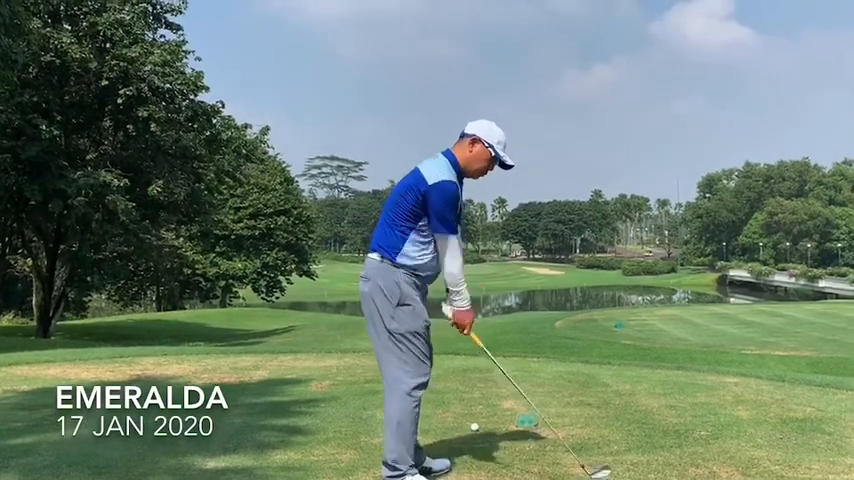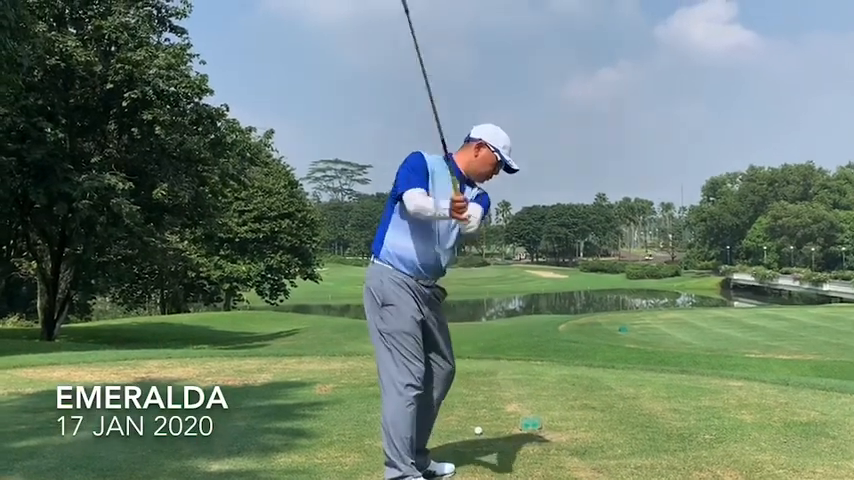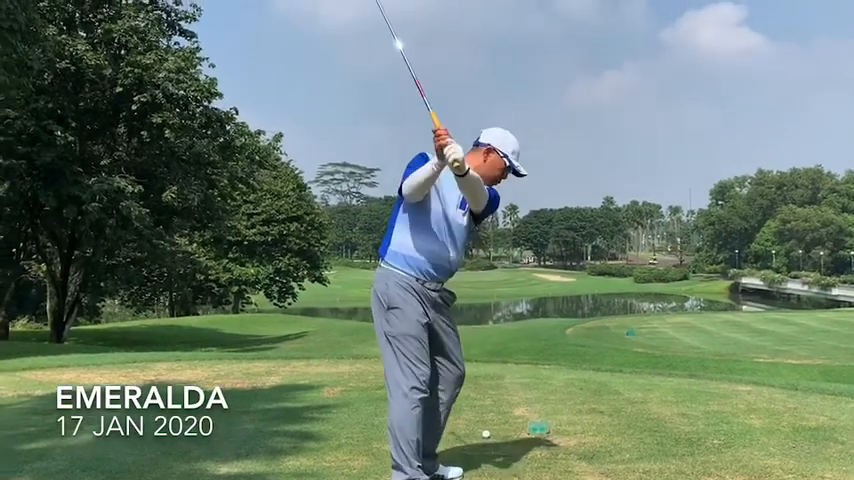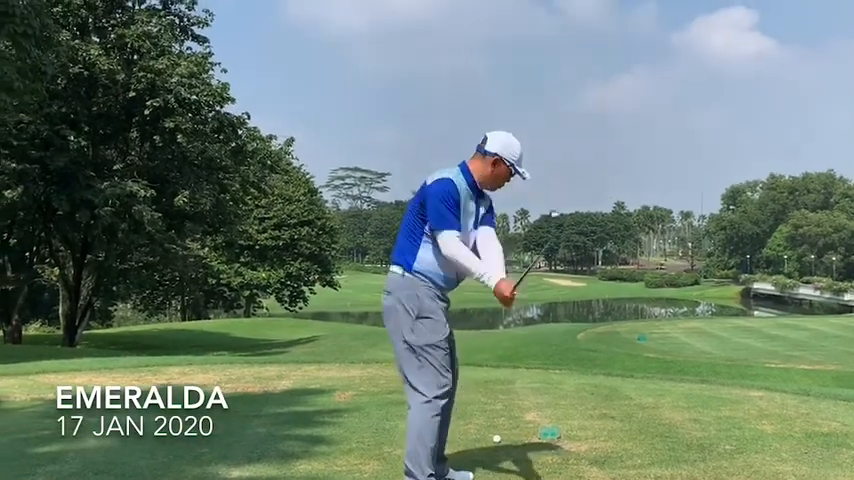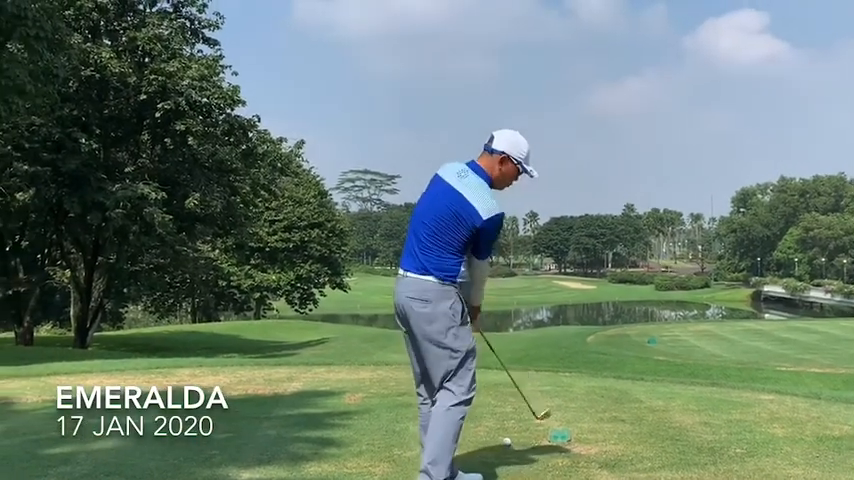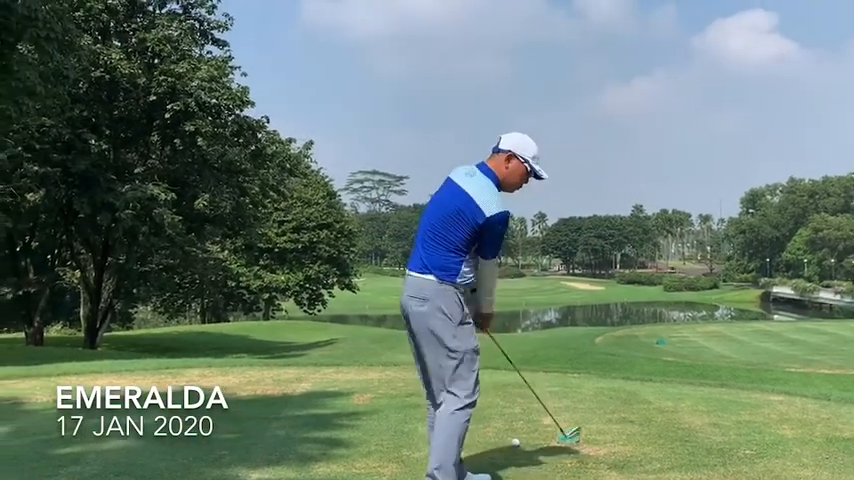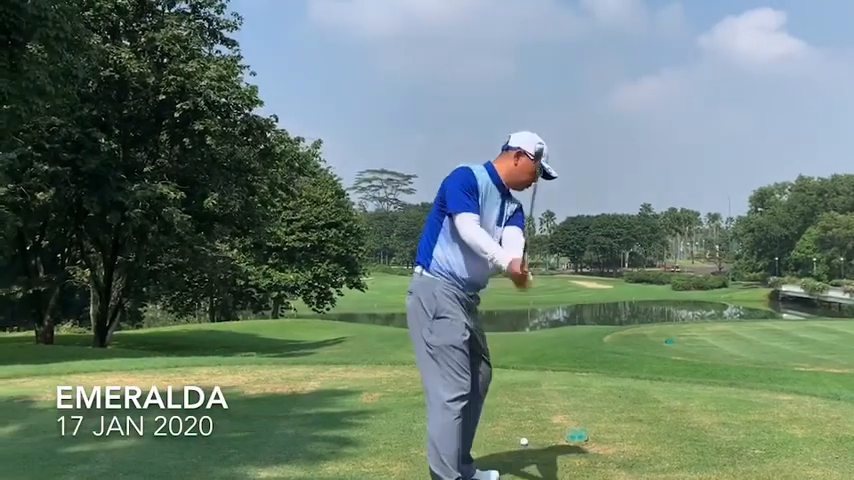
dt=0.3s
person 1, frame 1
left shoulder: (452, 183)
right shoulder: (441, 181)
left elbow: (449, 245)
right elbow: (448, 248)
left wrist: (453, 296)
right wrist: (461, 302)
left hip: (405, 283)
right hip: (391, 280)
left knee: (413, 372)
right knee: (407, 377)
person 1, frame 2
left shoulder: (477, 195)
right shoulder: (420, 162)
left elbow: (471, 223)
right elbow: (414, 203)
left wrist: (463, 212)
right wrist: (446, 209)
left hip: (425, 288)
right hip: (392, 282)
left knee: (439, 372)
right knee: (404, 379)
person 1, frame 3
left shoulder: (485, 194)
right shoulder: (425, 162)
left elbow: (475, 199)
right elbow: (412, 189)
left wrist: (453, 158)
right wrist: (439, 163)
left hip: (435, 292)
right hip: (399, 285)
left knee: (449, 376)
right knee: (410, 382)
person 1, frame 4
left shoulder: (482, 202)
right shoulder: (445, 185)
left elbow: (488, 245)
right elbow: (451, 248)
left wrist: (500, 278)
right wrist: (492, 281)
left hip: (430, 295)
right hip: (413, 293)
left knee: (443, 382)
right knee: (430, 387)
person 1, frame 5
left shoulder: (448, 172)
right shoulder: (488, 211)
right elbow: (478, 267)
left wrist: (464, 299)
right wrist: (474, 305)
left hip: (408, 289)
right hip: (435, 297)
left knee: (432, 389)
right knee: (456, 390)
person 1, frame 6
left shoulder: (462, 174)
right shoulder: (494, 210)
right elbow: (486, 268)
left wrist: (470, 303)
right wrist: (484, 309)
left hip: (417, 291)
right hip: (439, 297)
left knee: (440, 390)
right knee: (459, 393)
person 1, frame 7
left shoulder: (513, 206)
right shoulder: (467, 177)
left elbow: (513, 240)
right elbow: (468, 231)
left wrist: (517, 260)
right wrist: (505, 262)
left hip: (464, 297)
right hip: (436, 293)
left knee: (476, 380)
right knee: (450, 391)
